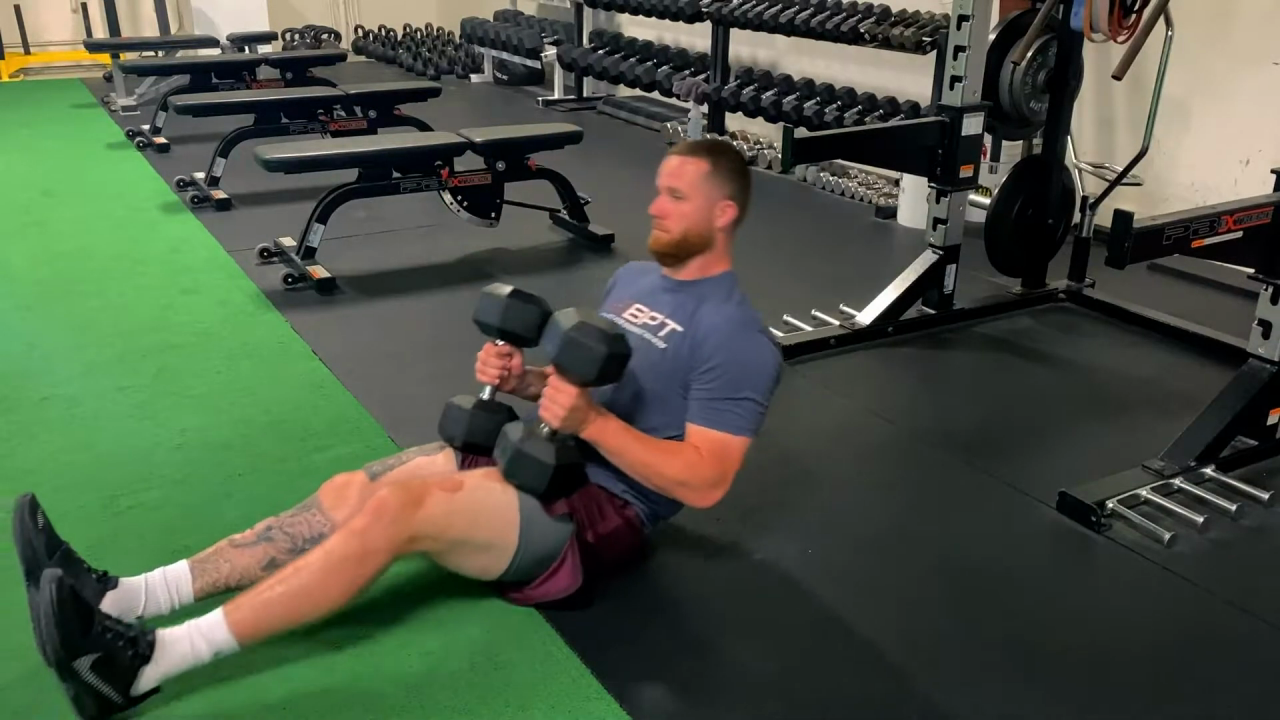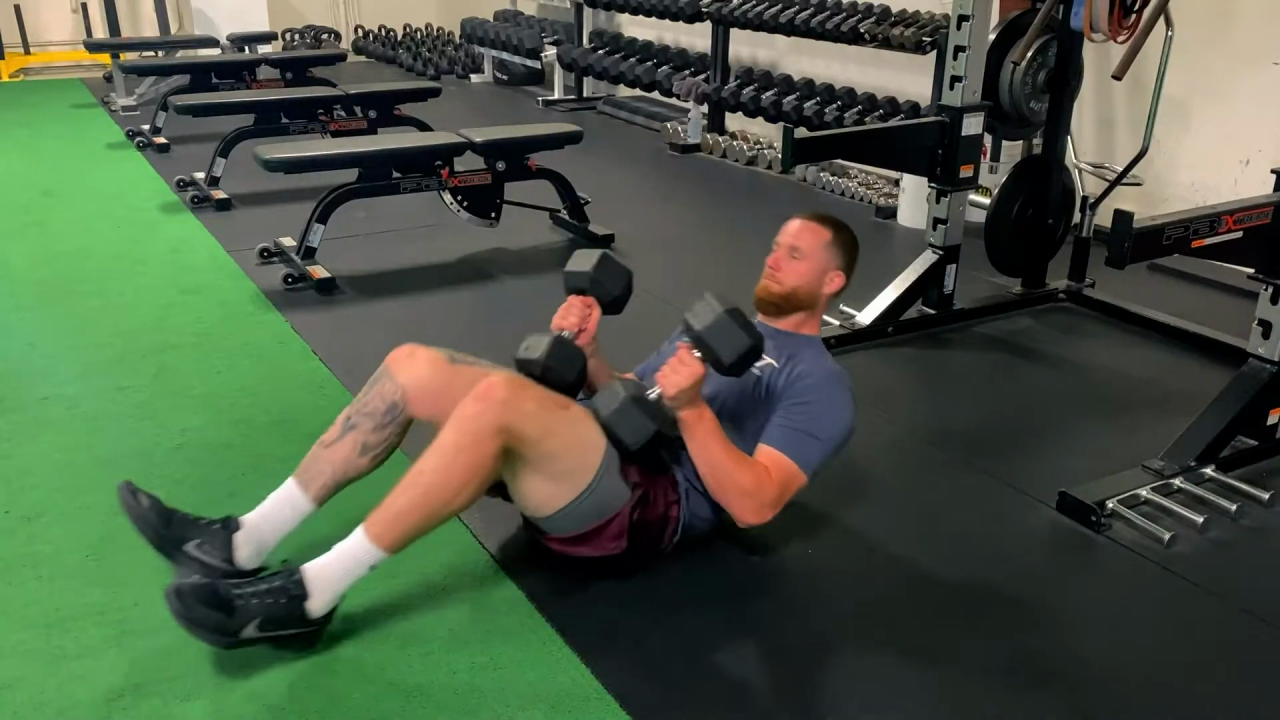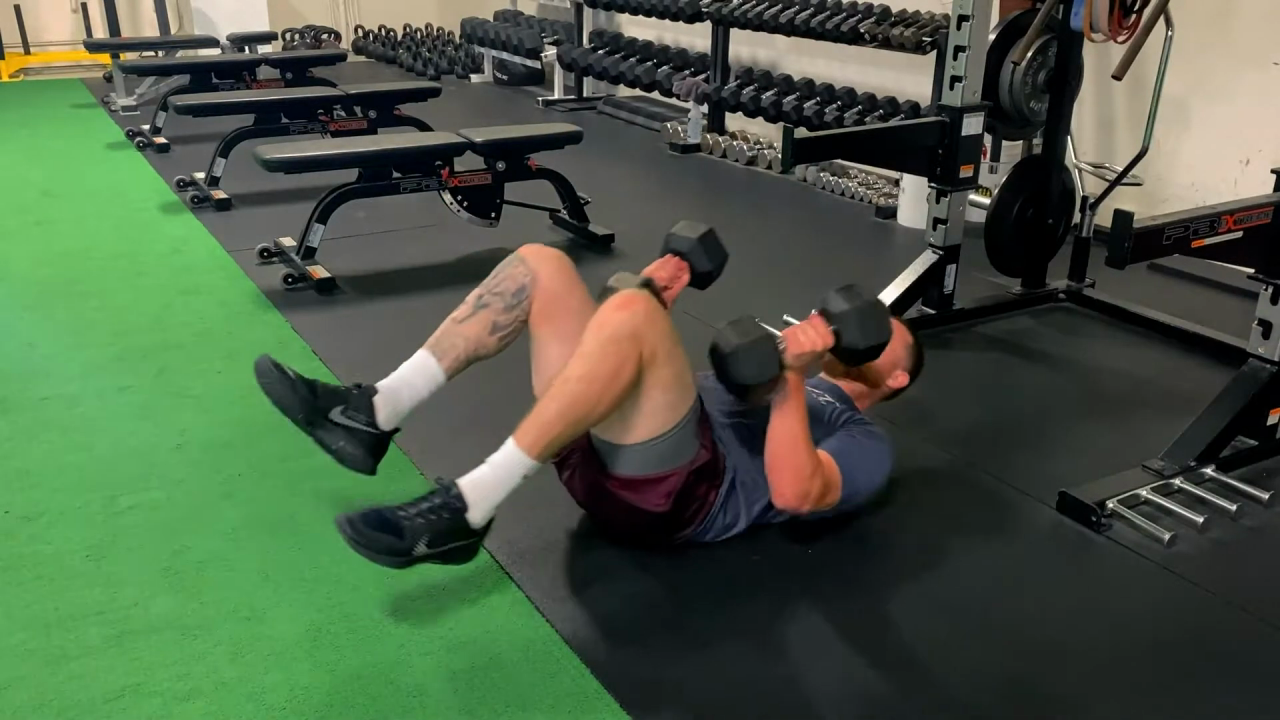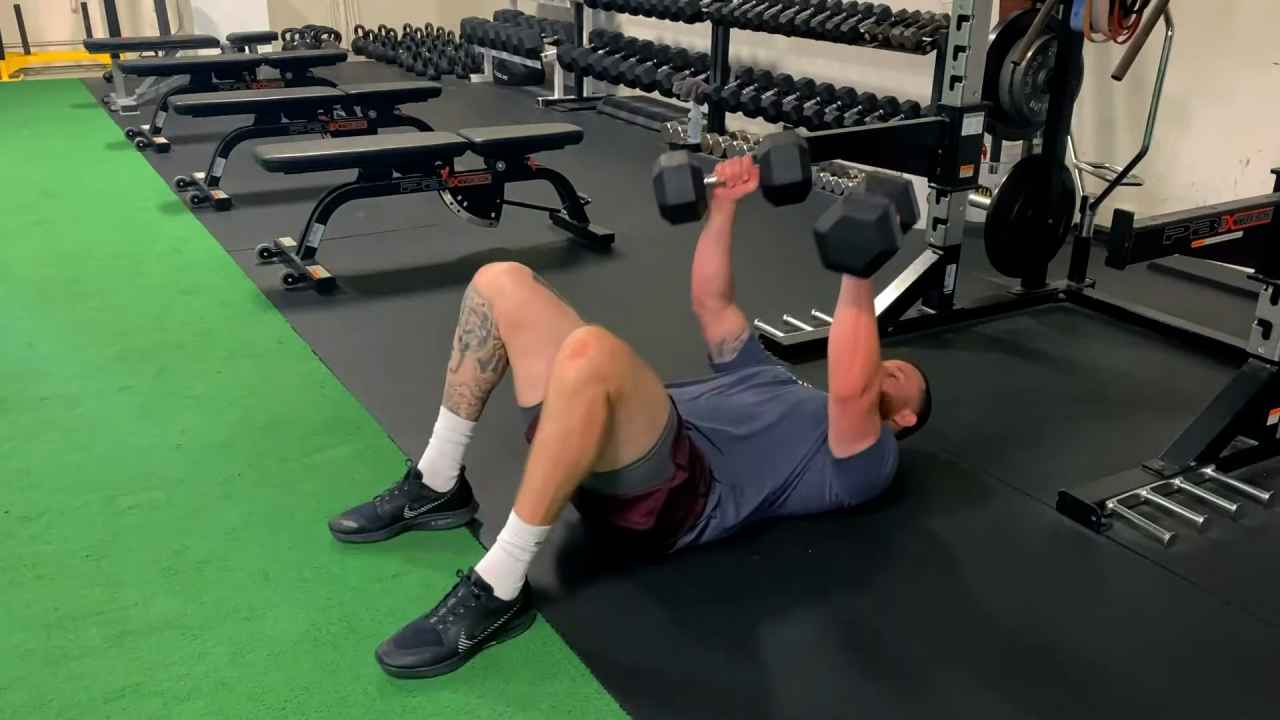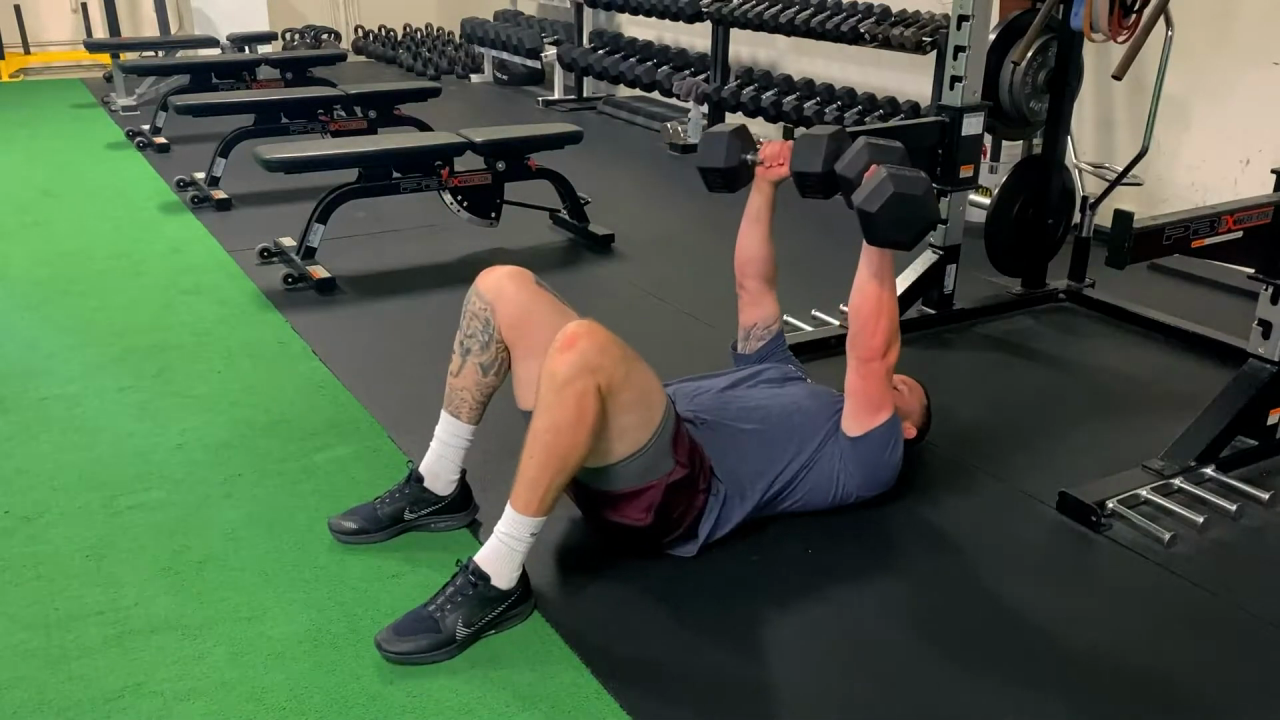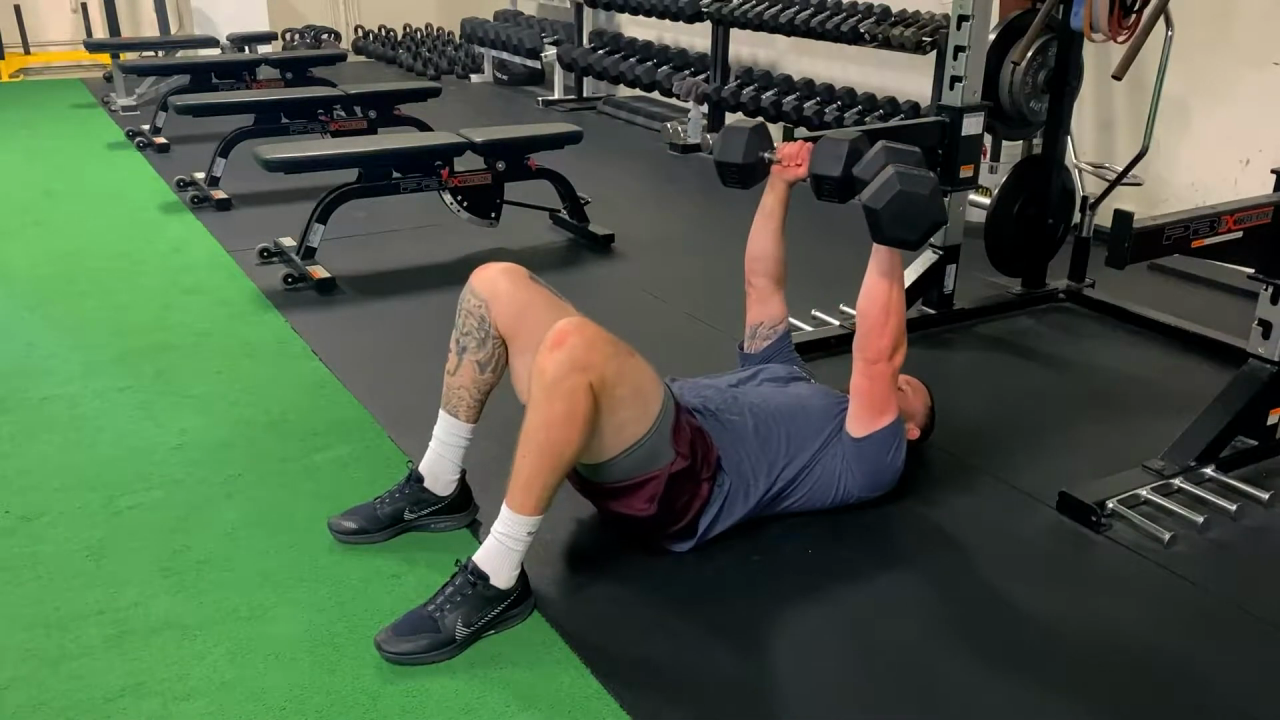
dt=0.4s
person 1, frame 1
left shoulder: (738, 340)
right shoulder: (633, 278)
left elbow: (703, 482)
left wrist: (589, 421)
right wrist: (520, 378)
left hip: (595, 512)
left knee: (398, 506)
right knee: (344, 494)
right ankle: (123, 601)
person 1, frame 2
left shoulder: (819, 390)
left elbow: (753, 503)
left wrist: (691, 408)
right wrist: (584, 351)
left hip: (641, 505)
right hip: (585, 453)
left knee: (495, 395)
right knee: (411, 370)
left ankle: (310, 594)
right ankle: (249, 542)
person 1, frame 3
left shoulder: (864, 447)
left elbow: (791, 494)
right elbow: (648, 368)
left wrist: (793, 377)
right wrist: (663, 299)
left hip: (670, 490)
right hip: (597, 455)
left knee: (627, 311)
right knee: (540, 263)
left ankle: (466, 509)
right ankle: (372, 414)
person 1, frame 4
left shoulder: (865, 458)
right shoulder: (775, 379)
left elbow: (850, 387)
right elbow: (712, 302)
left wrist: (858, 273)
right wrist: (722, 206)
left hip: (669, 492)
right hip: (607, 443)
left knee: (589, 349)
right knee: (501, 282)
left ankle: (498, 588)
right ankle: (437, 486)
person 1, frame 5
left shoulder: (865, 457)
right shoulder: (787, 380)
left elbow: (871, 351)
right elbow: (753, 285)
right wrist: (762, 186)
left hip: (670, 485)
right hip: (607, 446)
left knee: (582, 345)
right knee: (503, 288)
left ankle: (496, 581)
right ankle: (438, 488)
person 1, frame 6
left shoulder: (868, 458)
right shoulder: (791, 380)
left elbow: (876, 354)
right elbow: (762, 282)
left wrist: (887, 237)
right wrist: (778, 185)
left hip: (676, 474)
right hip: (613, 436)
left knee: (571, 345)
right knee: (496, 285)
left ankle: (495, 580)
right ankle: (436, 489)
